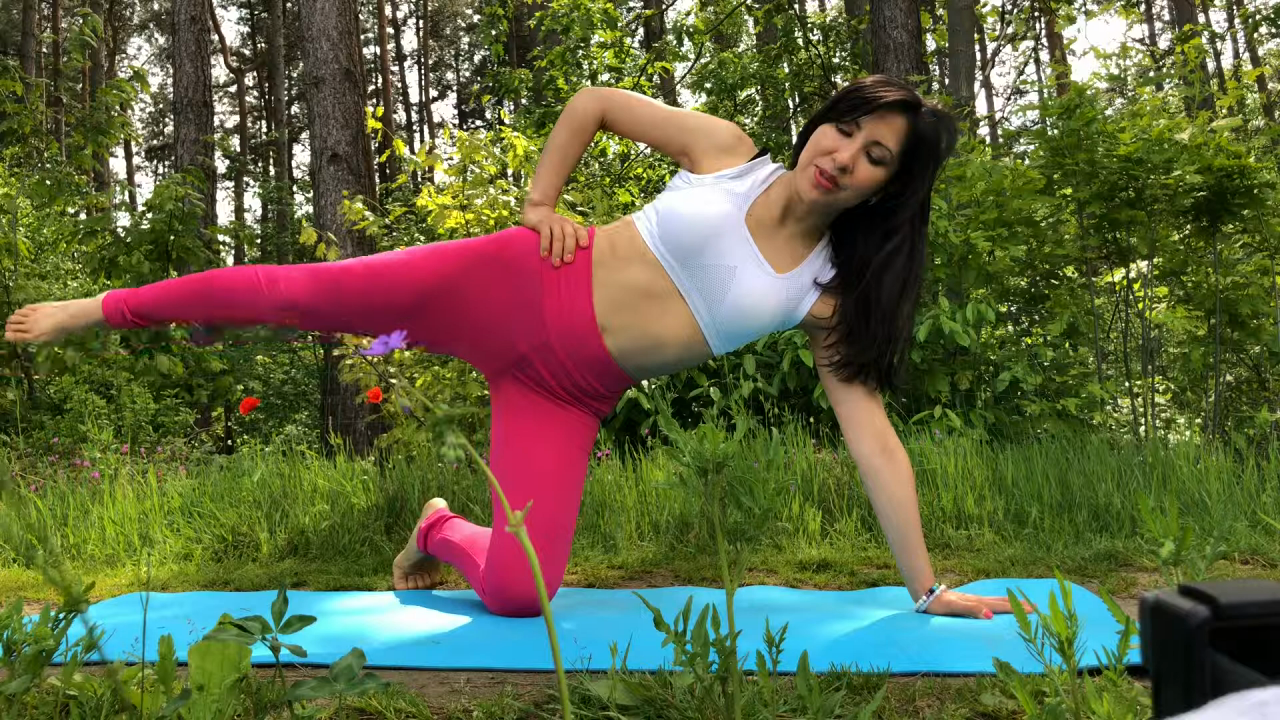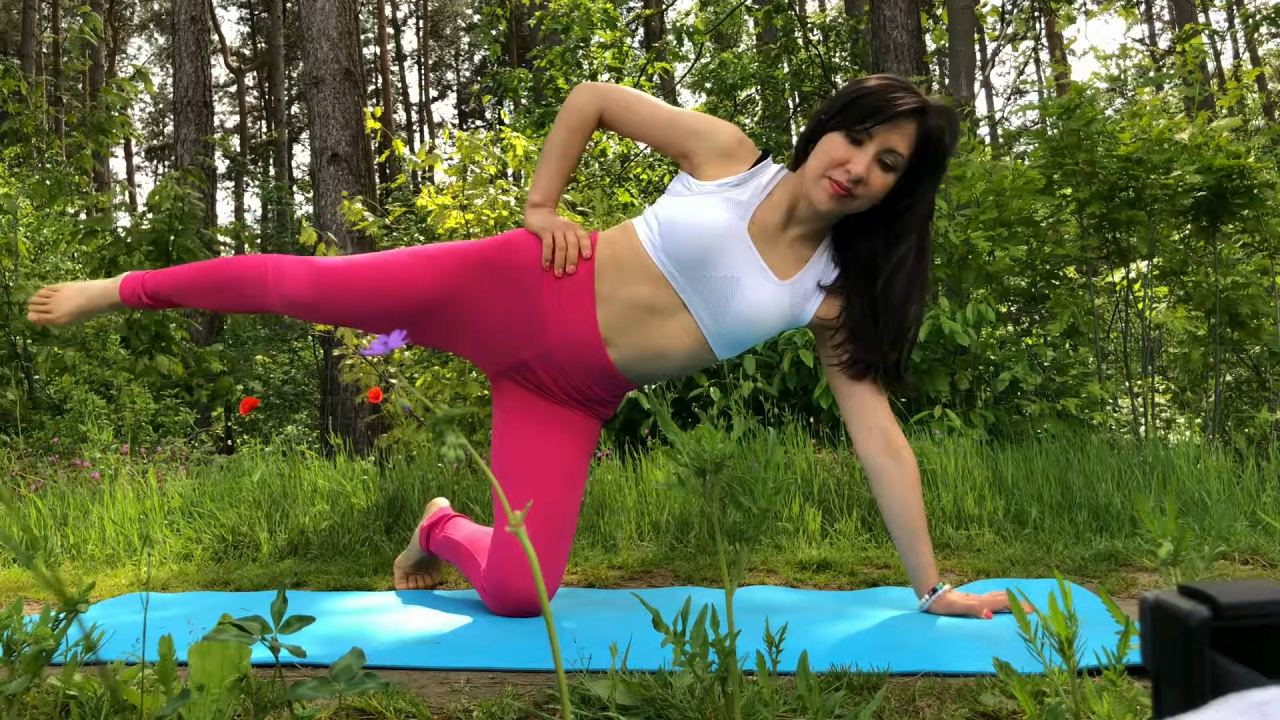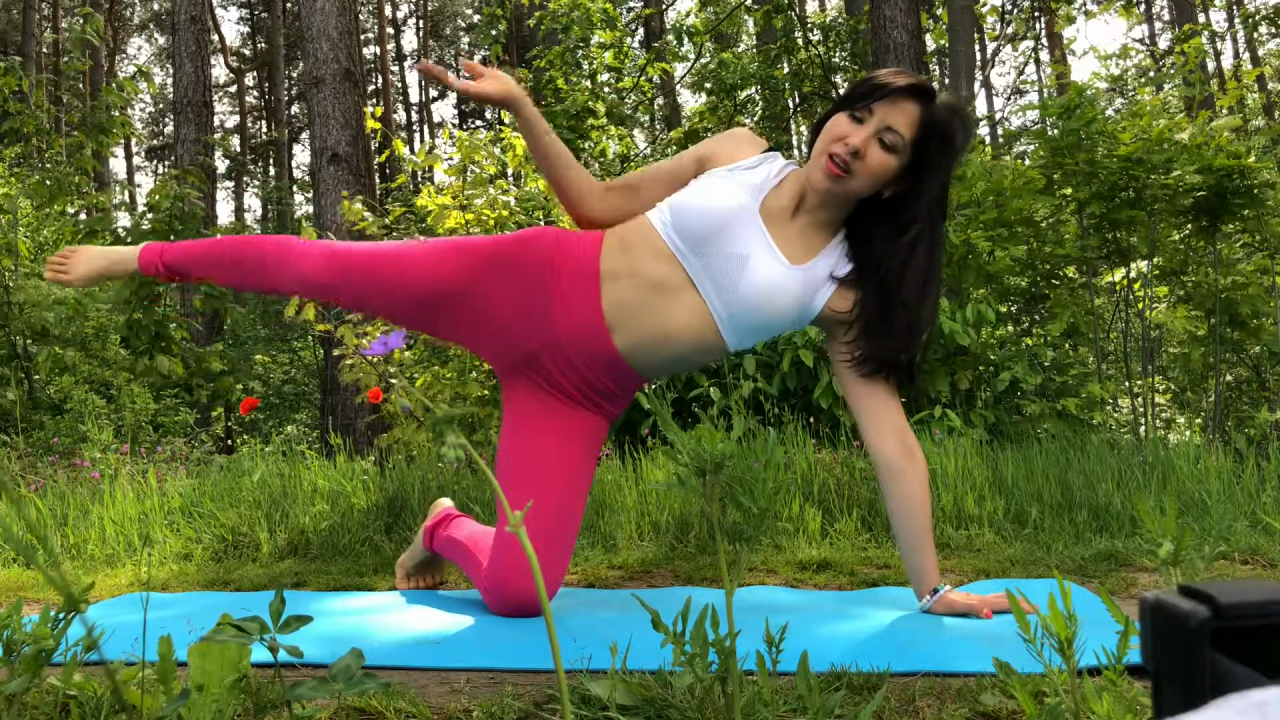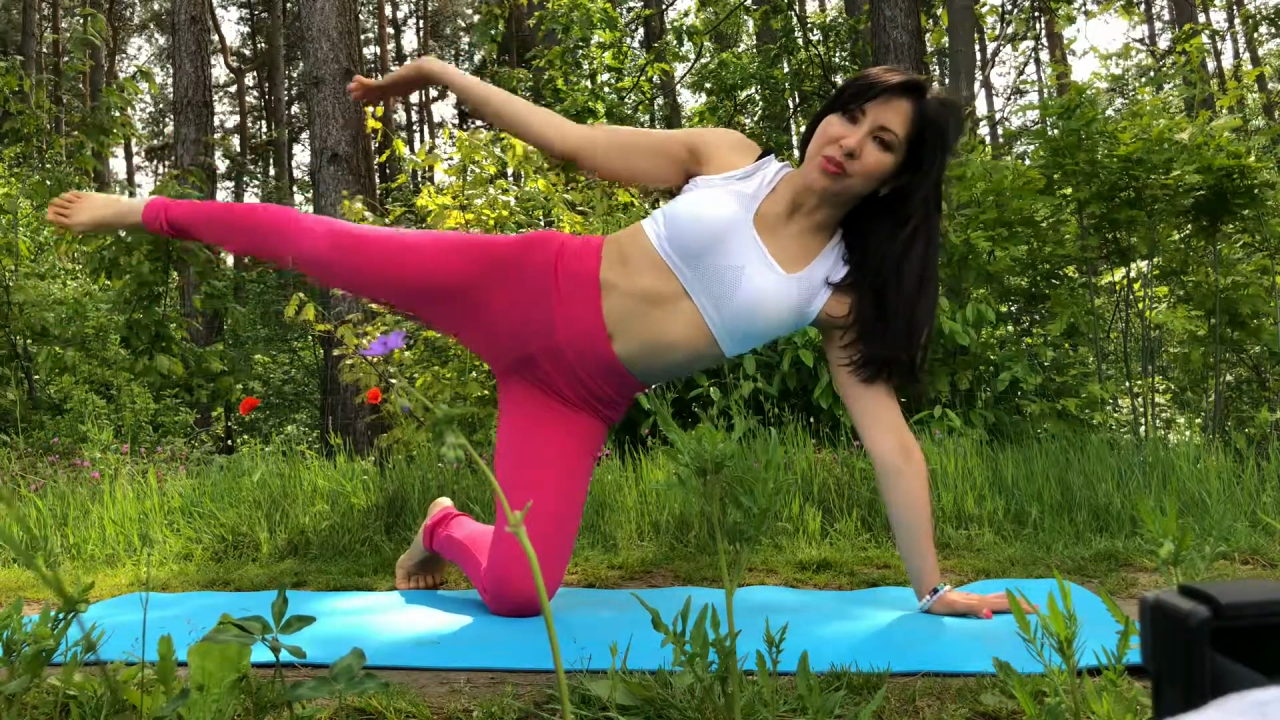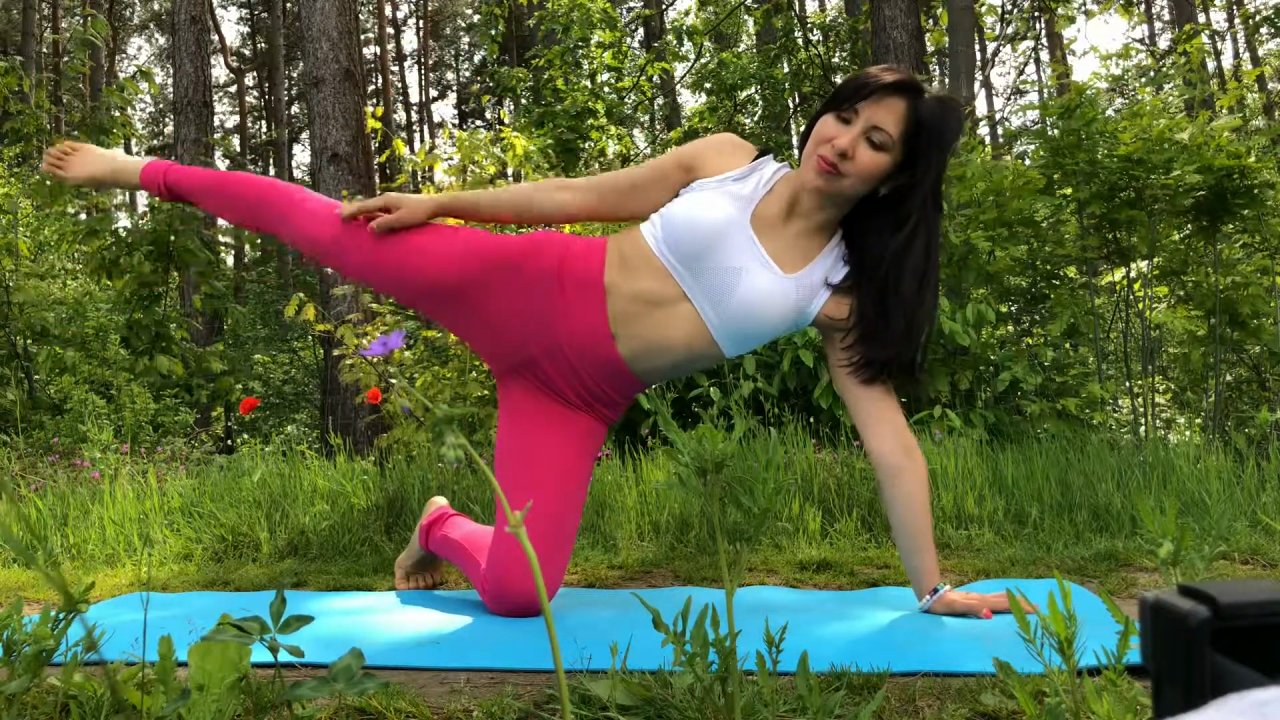
dt=1s
person 1, frame 1
left shoulder: (833, 296)
right shoulder: (726, 147)
left elbow: (874, 437)
right elbow: (593, 103)
left wrist: (926, 585)
right wrist: (540, 202)
left hip: (567, 394)
right hip: (518, 287)
left knee: (518, 594)
right knee: (300, 290)
left ankle: (445, 531)
right ankle: (97, 311)
person 1, frame 2
left shoulder: (836, 298)
right shoulder: (725, 150)
left elbow: (880, 437)
right elbow: (590, 96)
left wrist: (931, 585)
right wrist: (541, 205)
left hip: (569, 398)
right hip: (518, 294)
left knee: (519, 594)
right knee: (306, 284)
left ankle: (446, 531)
right ankle: (116, 289)
person 1, frame 3
left shoulder: (847, 292)
right shoulder: (740, 153)
left elbow: (891, 436)
right elbow: (598, 205)
left wrist: (931, 586)
right wrist: (522, 109)
left hip: (580, 395)
right hip: (533, 287)
left knee: (521, 592)
right knee: (326, 266)
left ankle: (447, 532)
right ankle: (138, 258)
person 1, frame 4
left shoulder: (842, 295)
right shoulder: (726, 156)
left elbow: (890, 438)
right elbow: (574, 142)
left wrist: (933, 587)
right wrist: (446, 75)
left hip: (578, 399)
right hip: (531, 290)
left knee: (519, 593)
right knee: (328, 245)
left ankle: (449, 531)
right ankle: (147, 212)
person 1, frame 5
left shoulder: (845, 296)
right shoulder: (728, 158)
left elbow: (889, 437)
right elbow: (583, 195)
left wrist: (932, 585)
right wrist: (438, 201)
left hip: (576, 396)
right hip: (529, 291)
left knee: (516, 593)
right knee: (332, 235)
left ankle: (444, 530)
right ankle: (142, 172)
